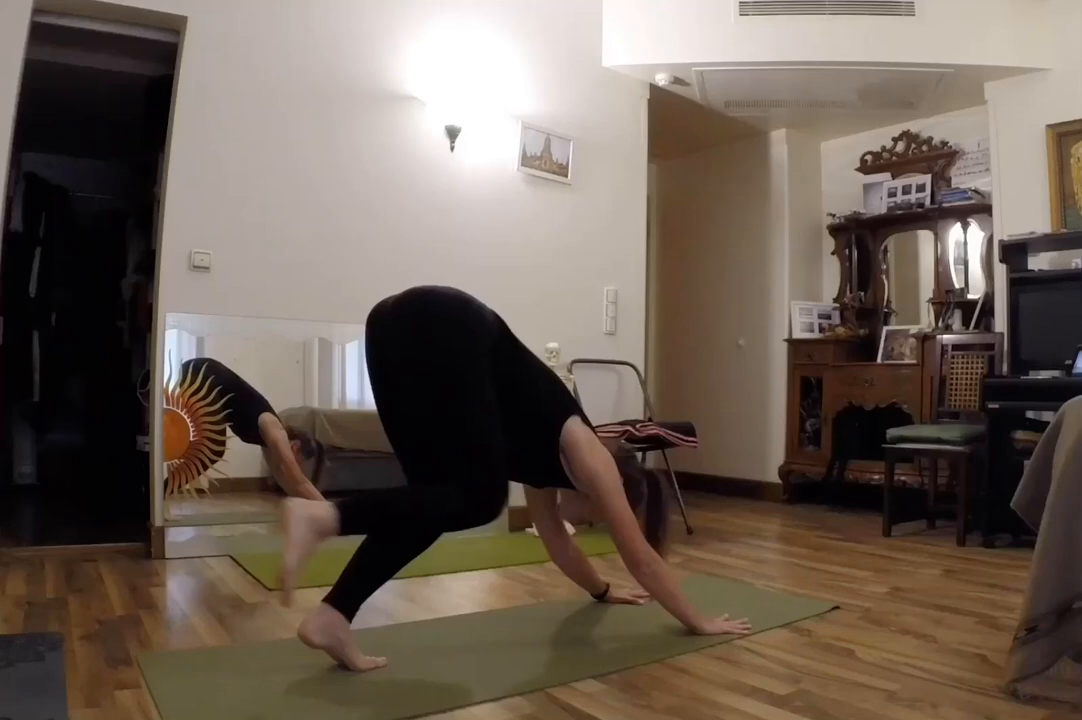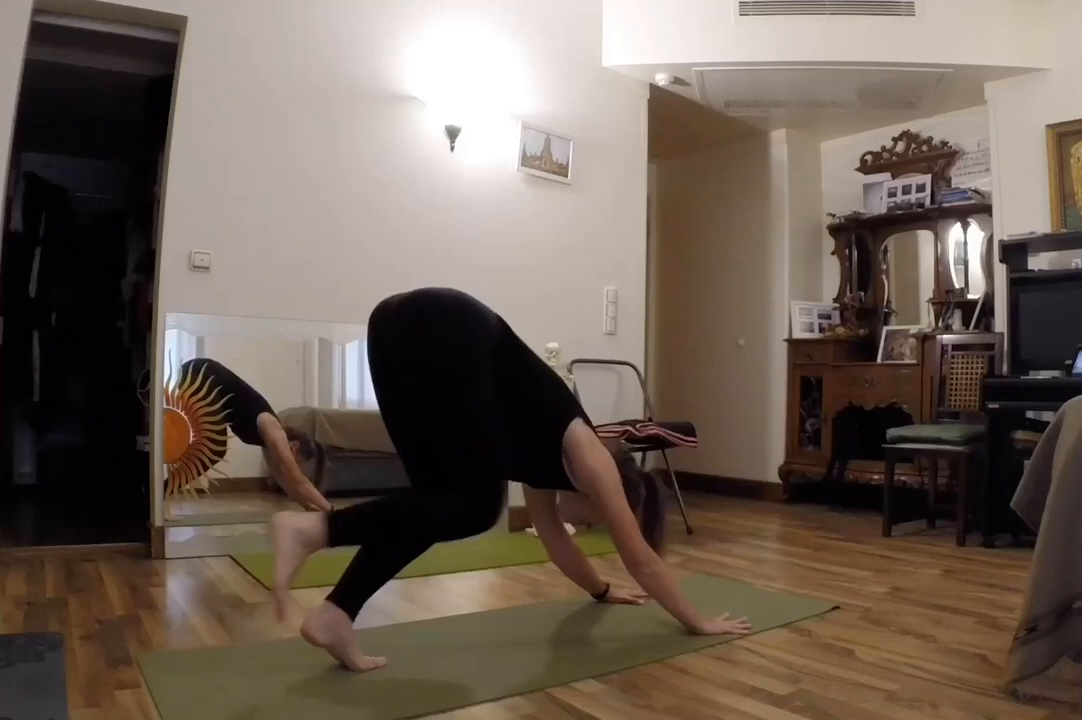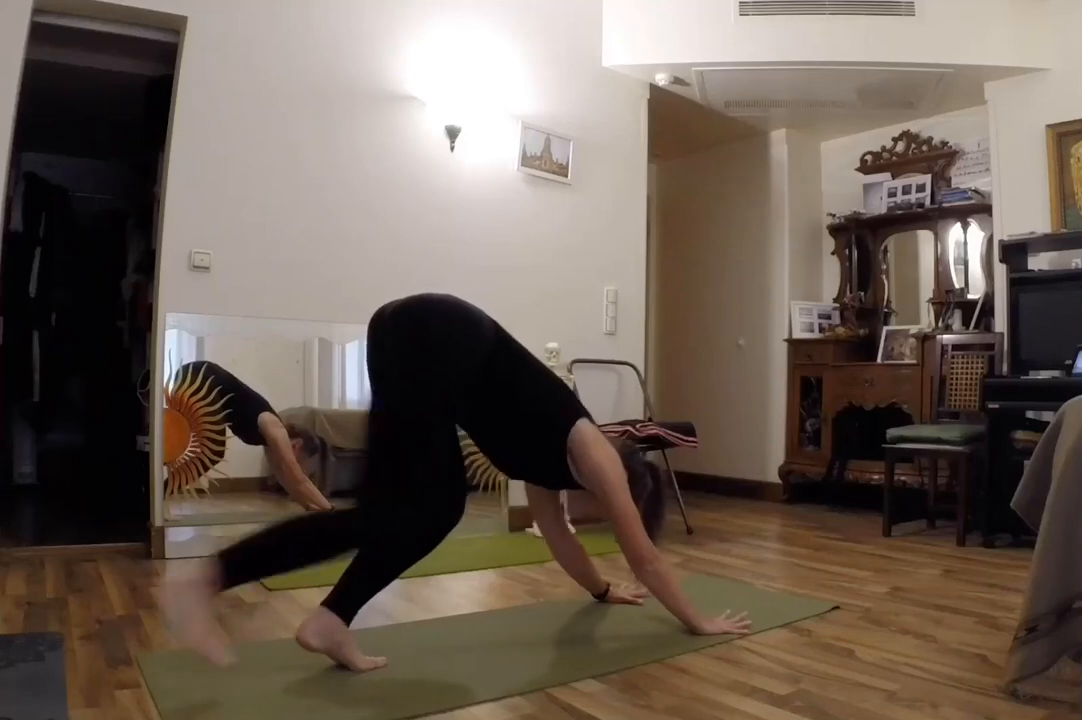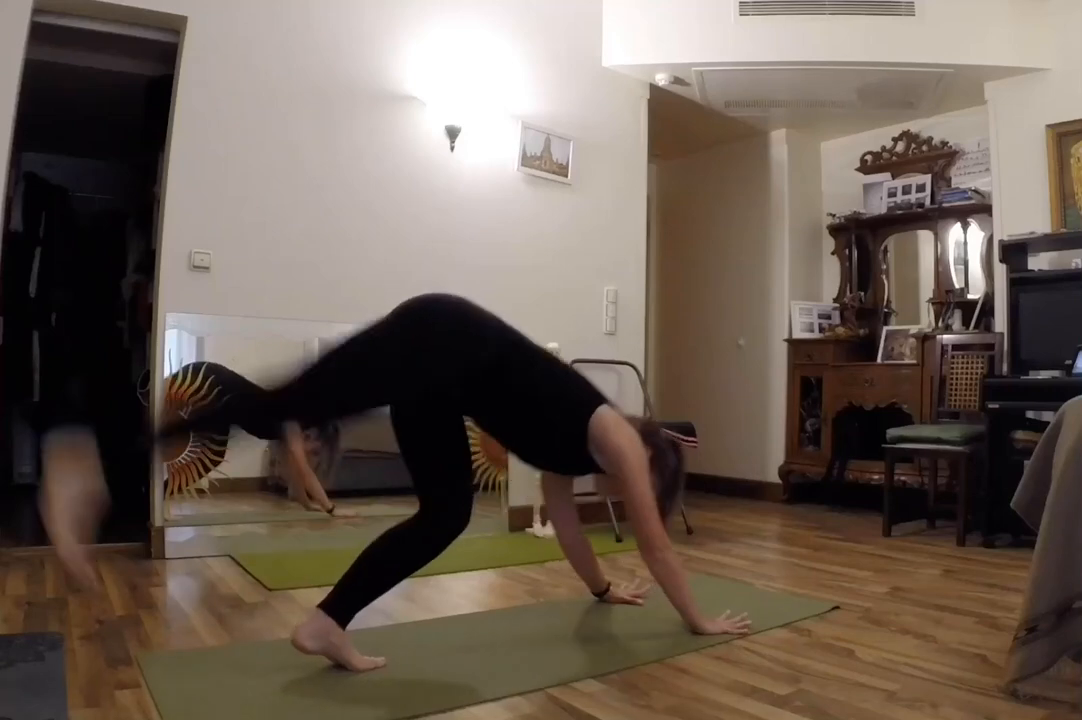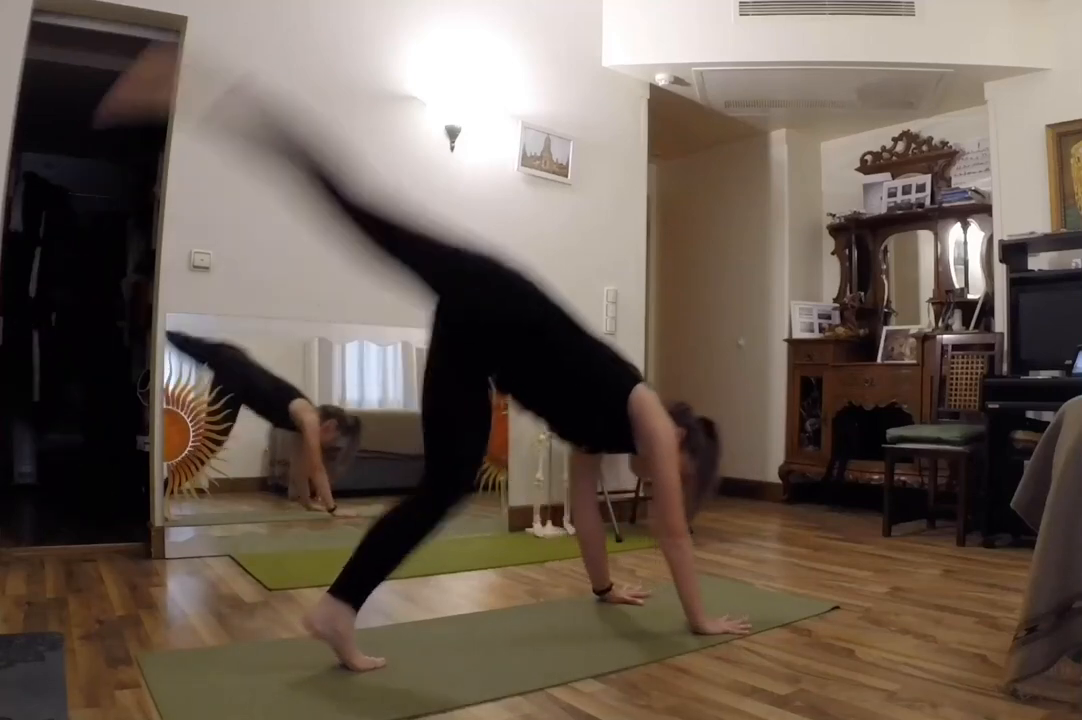
dt=0.2s
person 1, frame 1
left shoulder: (553, 456)
right shoulder: (585, 455)
left elbow: (554, 536)
right elbow: (639, 557)
left wrist: (602, 590)
right wrist: (699, 622)
left hip: (399, 324)
right hip: (441, 330)
left knee: (437, 500)
right knee: (481, 497)
left ankle: (332, 616)
right ankle: (325, 515)
person 1, frame 2
left shoulder: (556, 457)
right shoulder: (589, 457)
left elbow: (554, 536)
right elbow: (641, 558)
left wrist: (602, 589)
right wrist: (699, 620)
left hip: (404, 323)
right hip: (441, 331)
left knee: (444, 500)
right knee: (477, 506)
left ankle: (335, 614)
right ankle: (312, 528)
person 1, frame 3
left shoulder: (560, 455)
right shoulder: (589, 450)
left elbow: (554, 533)
right elbow: (642, 554)
left wrist: (604, 590)
right wrist: (696, 621)
left hip: (407, 329)
right hip: (435, 338)
left knee: (439, 506)
right knee: (381, 513)
left ankle: (330, 620)
right ankle: (207, 579)
person 1, frame 4
left shoulder: (586, 446)
right shoulder: (615, 438)
left elbow: (565, 525)
right elbow: (655, 543)
left wrist: (603, 585)
right wrist: (698, 618)
left hip: (450, 354)
right hip: (441, 336)
left knee: (446, 512)
right knee: (276, 412)
left ankle: (326, 623)
person 1, frame 5
left shoulder: (600, 429)
right shoulder: (650, 418)
left elbow: (586, 506)
right elbow: (673, 533)
left wrist: (606, 586)
right wrist: (701, 620)
left hip: (478, 315)
right hip: (485, 296)
left knee: (446, 482)
left ankle: (339, 608)
person 2, frame 1
left shoulder: (270, 432)
right shoulder: (274, 430)
left elbow: (279, 471)
right elbow: (298, 480)
left wrist: (302, 500)
left hip: (209, 376)
person 2, frame 2
left shoulder: (270, 432)
right shoulder: (273, 430)
left elbow: (280, 473)
right elbow: (298, 480)
left wrist: (306, 502)
right wrist: (330, 509)
left hip: (208, 377)
person 2, frame 3
left shoulder: (274, 433)
right shoulder: (275, 431)
left elbow: (282, 474)
right elbow: (299, 478)
left wrist: (305, 503)
right wrist: (330, 509)
left hip: (208, 382)
person 2, frame 4
left shoulder: (288, 429)
right shoulder: (289, 426)
left elbow: (292, 471)
right elbow: (305, 474)
left wrist: (306, 502)
right wrist: (331, 508)
left hip: (213, 383)
right hip: (208, 380)
person 2, frame 5
left shoulder: (306, 420)
right shoulder: (308, 418)
left elbow: (303, 462)
right elbow: (316, 467)
left wrist: (307, 500)
right wrist: (332, 507)
left hip: (235, 368)
right hip: (229, 365)
